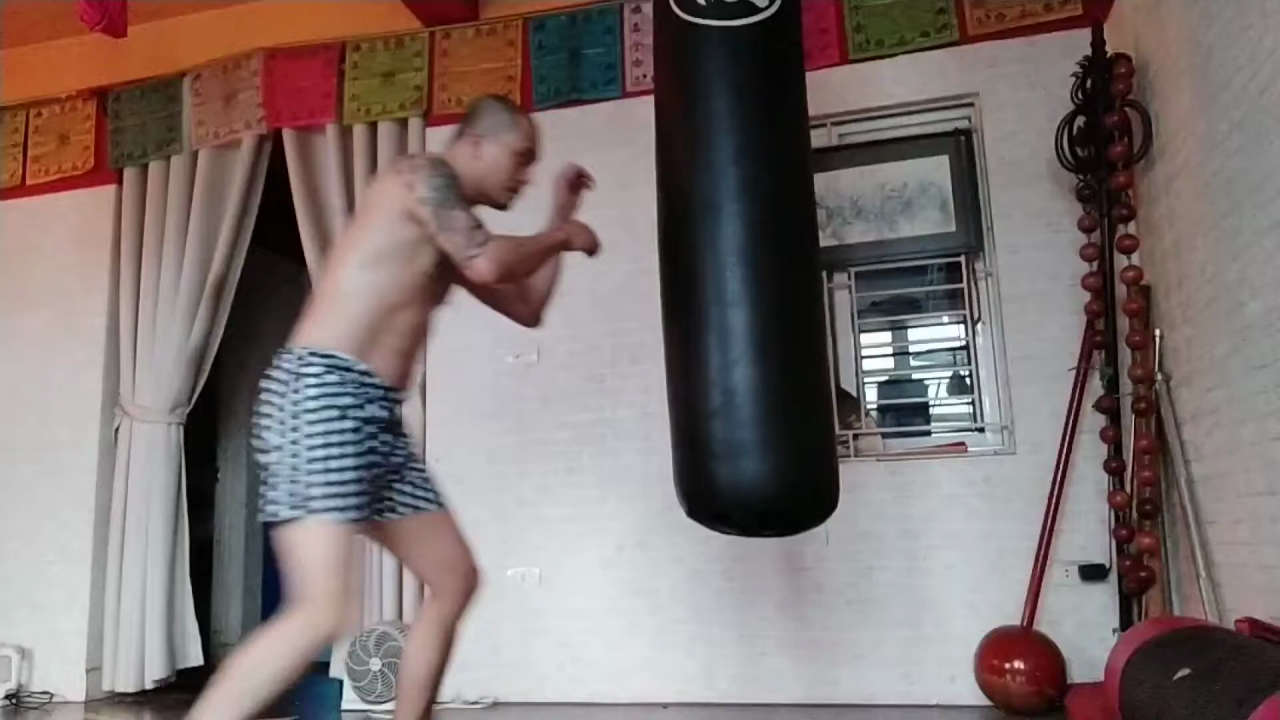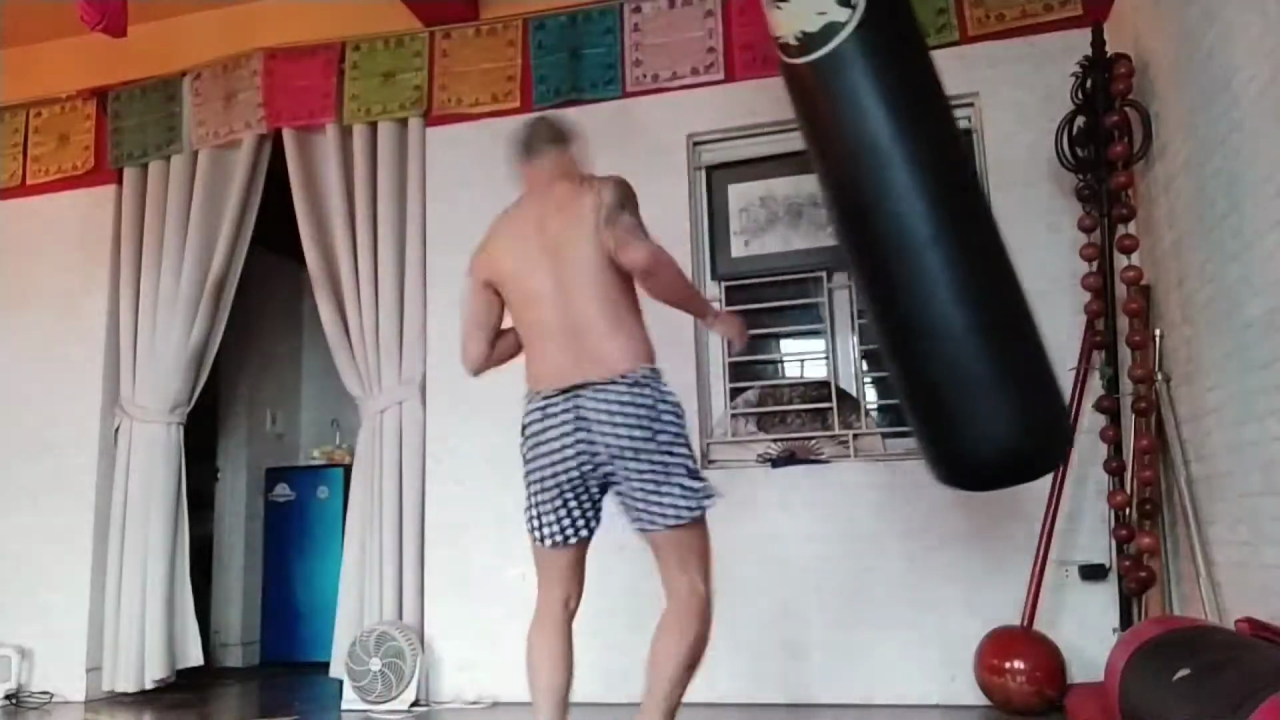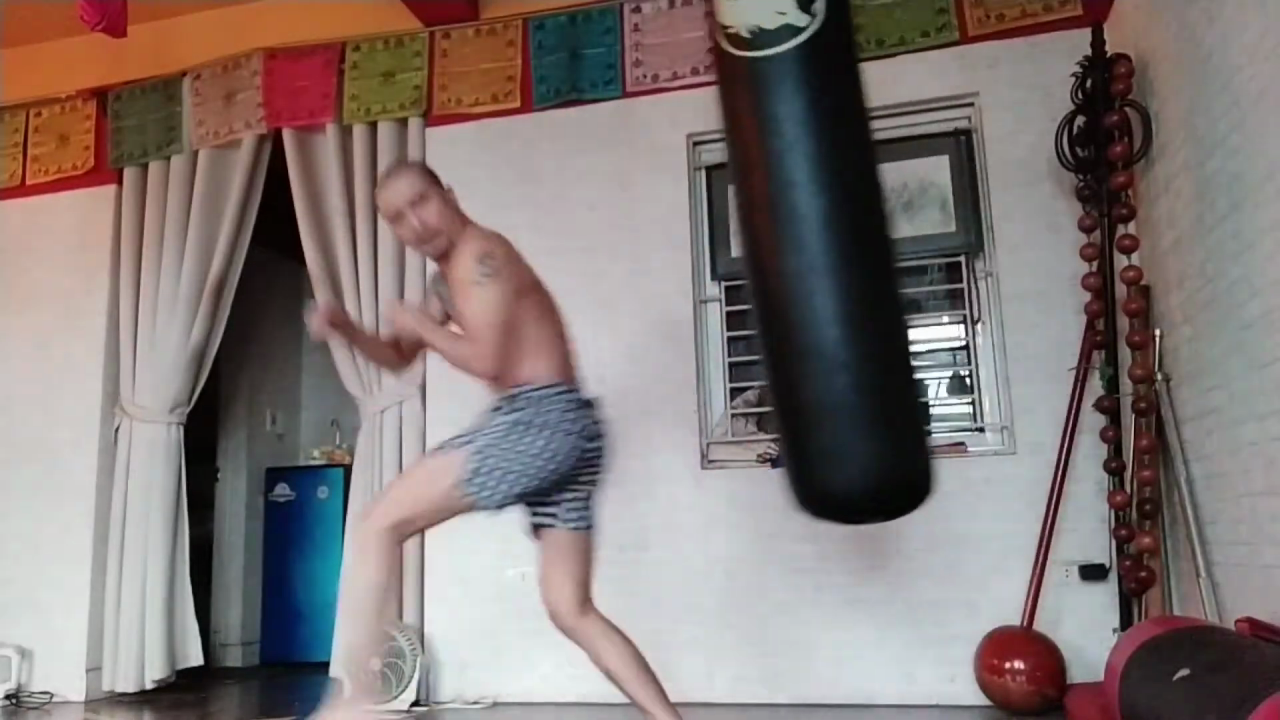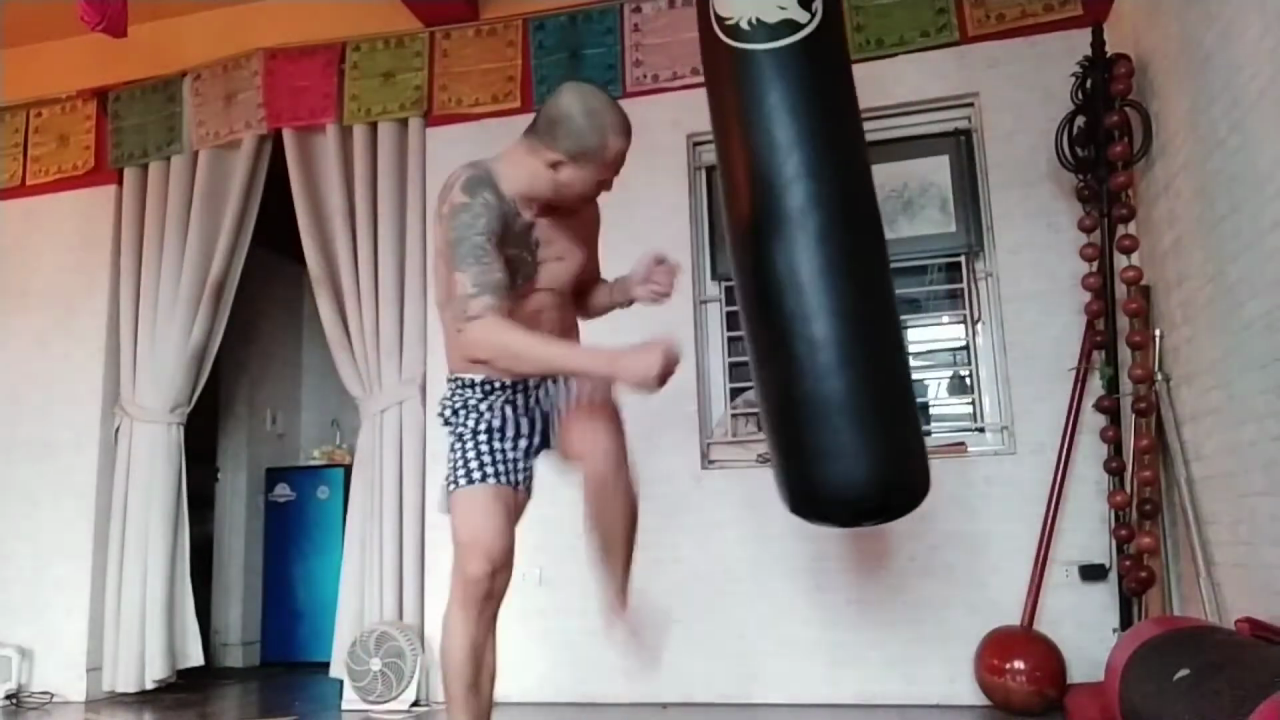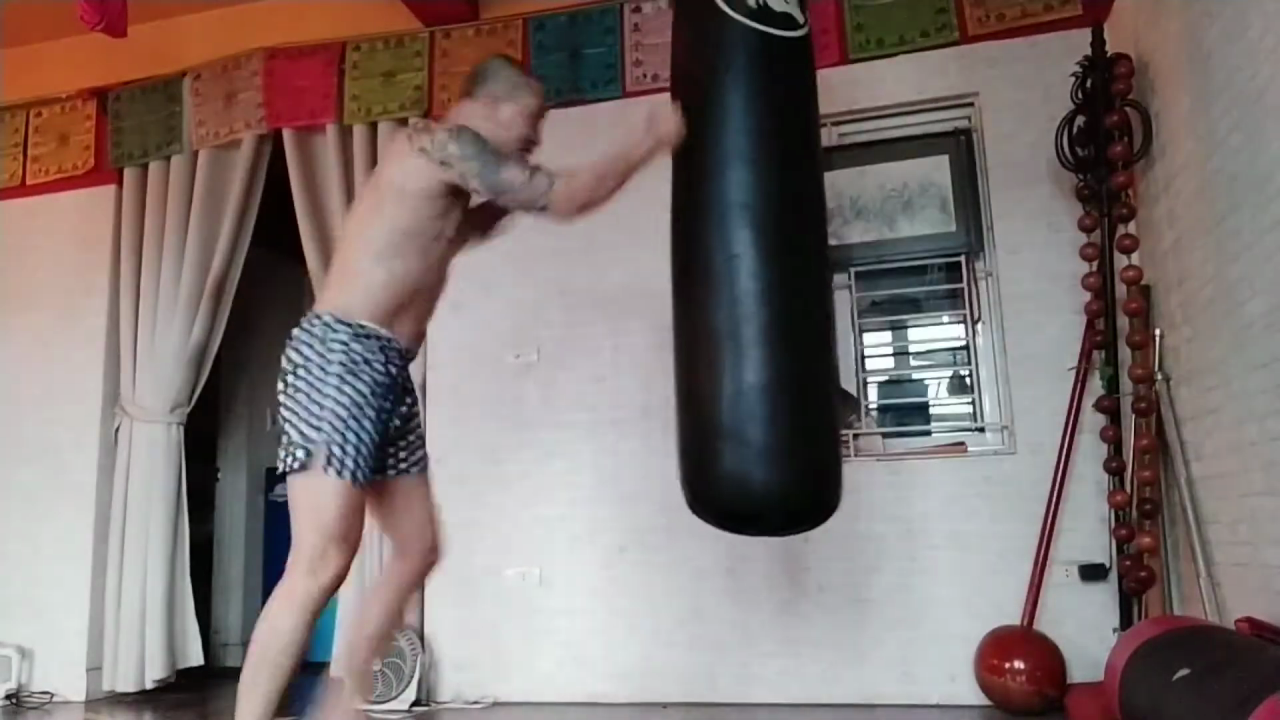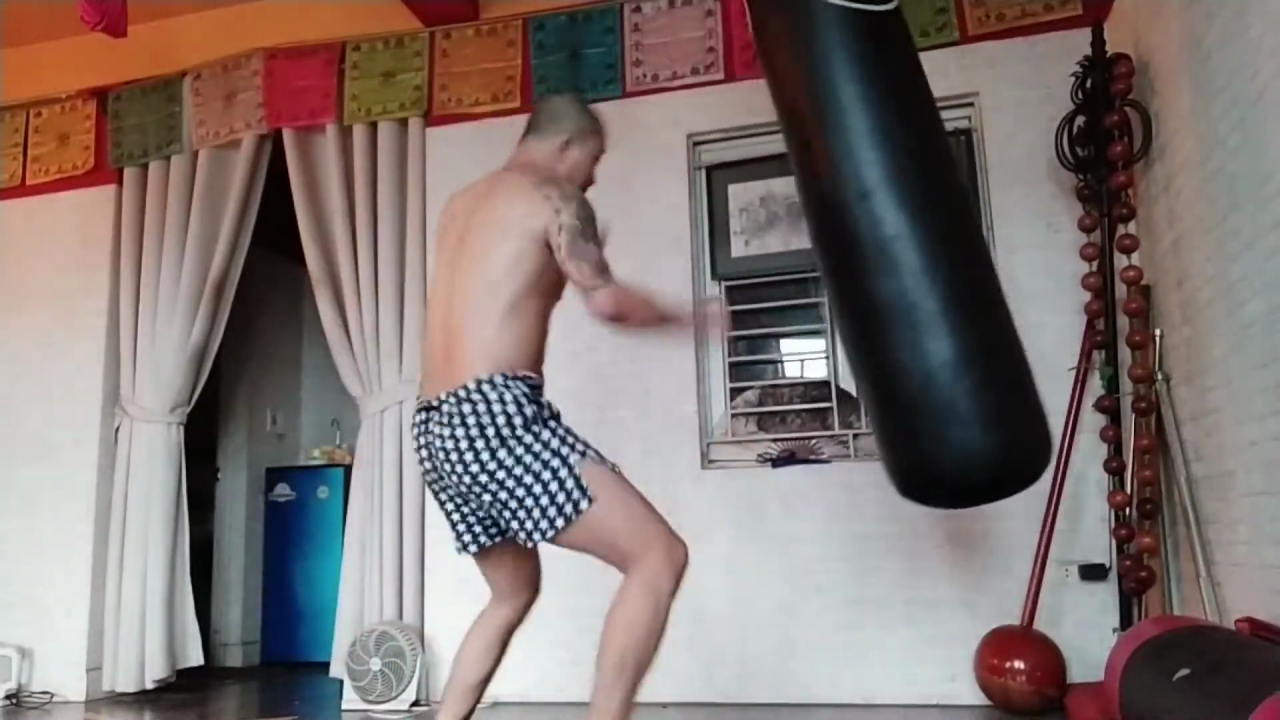
dt=0.7s
person 1, frame 1
left shoulder: (446, 232)
right shoulder: (423, 175)
left elbow: (528, 308)
right elbow: (489, 263)
left wrist: (557, 221)
right wrist: (565, 237)
left hip: (372, 415)
right hip: (320, 396)
left knee: (455, 578)
right knee: (320, 613)
person 1, frame 2
left shoulder: (491, 245)
right shoulder: (603, 194)
left elbow: (475, 358)
right elbow: (640, 256)
right wrist: (711, 314)
left hip: (550, 424)
right hip: (635, 409)
left knee: (557, 604)
right knee: (690, 594)
person 1, frame 3
left shoulder: (481, 255)
right shoulder: (452, 276)
left elbow: (487, 360)
right elbow: (395, 358)
left wrist: (419, 324)
right wrist: (346, 331)
left hip: (544, 420)
right hip: (564, 433)
left knee: (378, 523)
right knee: (571, 609)
person 1, frame 4
left shoulder: (579, 209)
right shoulder: (474, 200)
right elbow: (483, 332)
left wrist: (631, 288)
right wrist: (611, 362)
left hip: (565, 385)
right hip: (485, 402)
left knee: (596, 424)
right knee: (479, 574)
left ankle: (624, 598)
person 1, frame 5
left shoulder: (447, 162)
right shoulder: (445, 143)
left elbow: (460, 228)
right elbow: (563, 198)
left wrist: (489, 212)
right wrist: (649, 136)
left hip: (376, 369)
right hip: (339, 359)
left knee: (417, 546)
right knee: (318, 565)
person 1, frame 6
left shoulder: (466, 204)
right shoulder: (551, 196)
right elbow: (606, 302)
left wrist: (557, 272)
right wrist: (681, 316)
left hip: (440, 432)
right hip: (499, 418)
left knee: (513, 595)
right knee: (660, 557)
